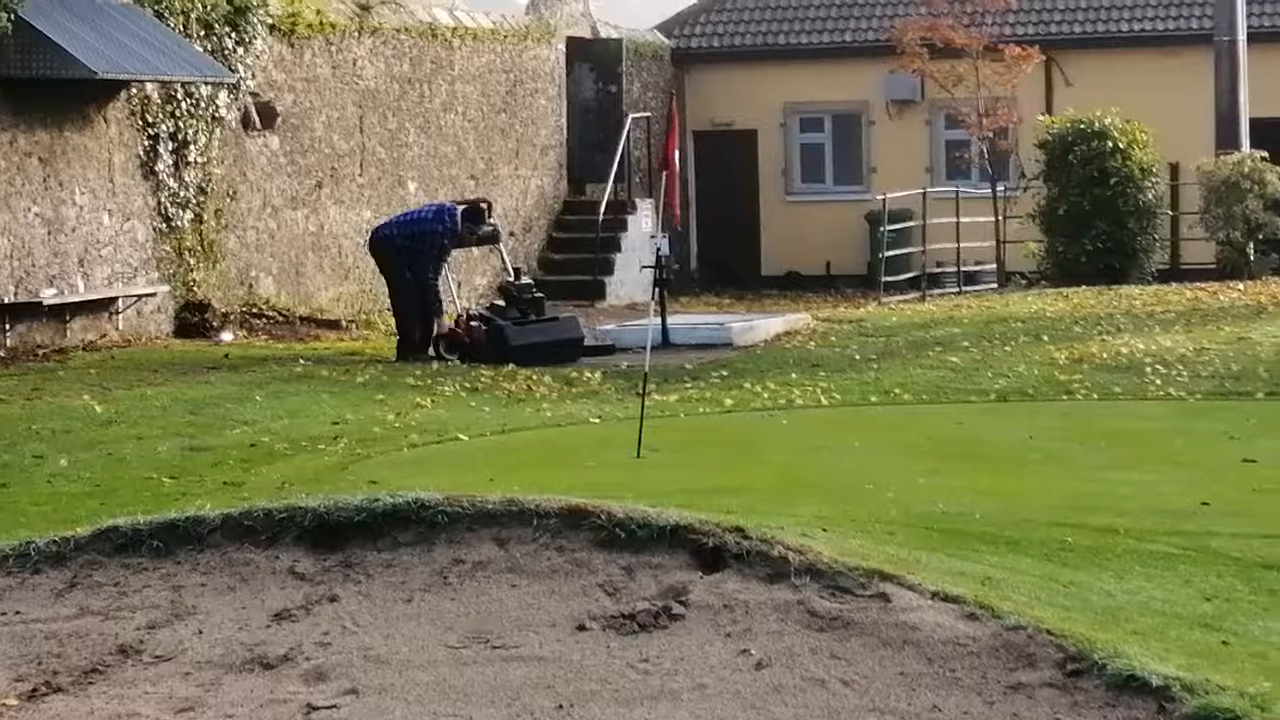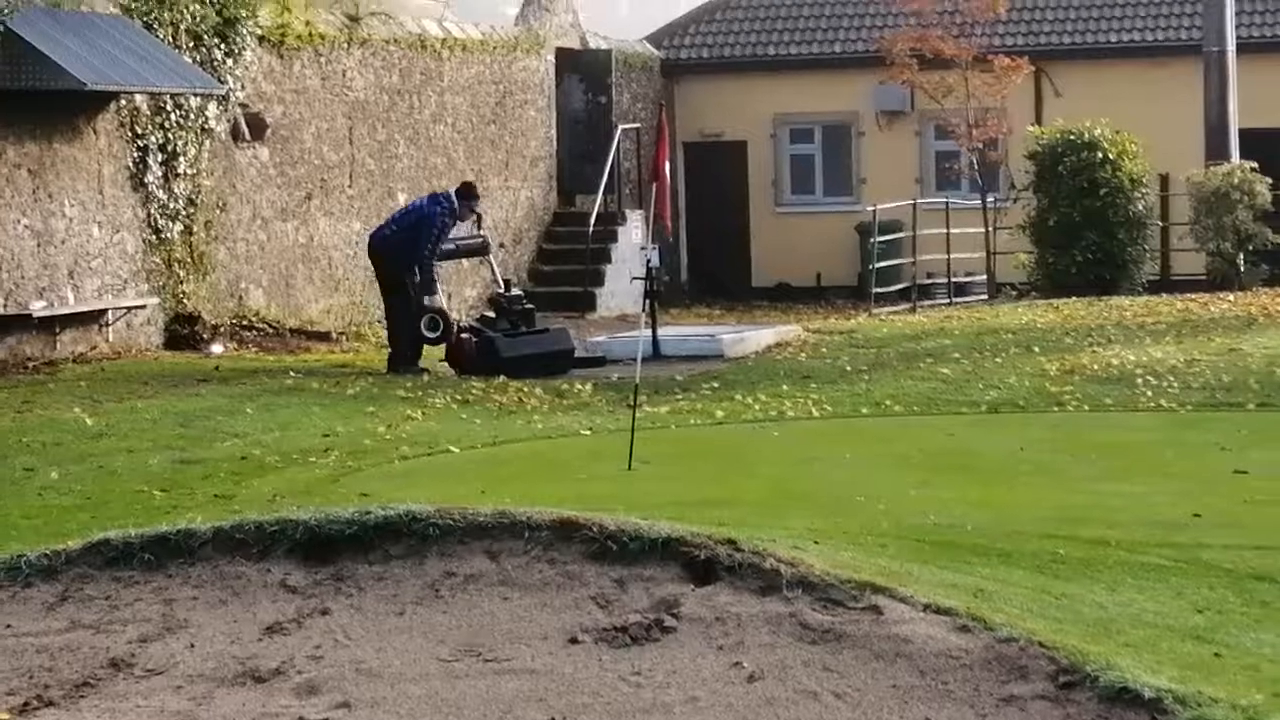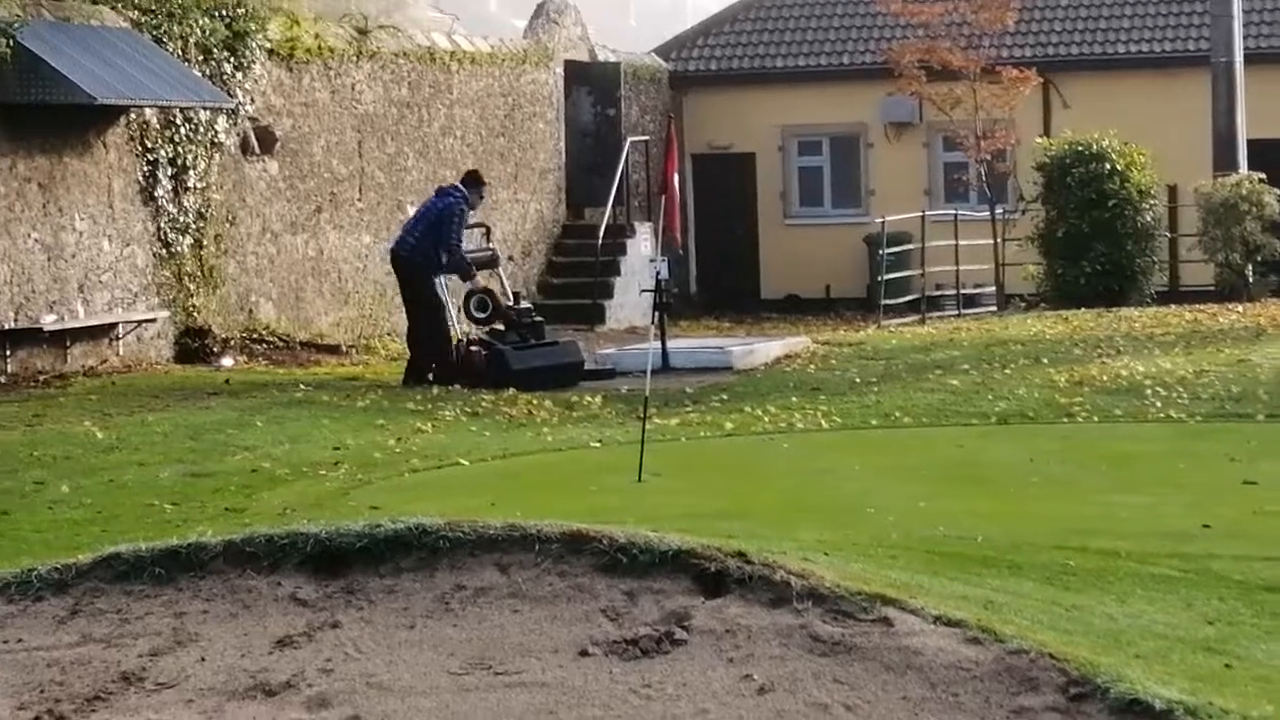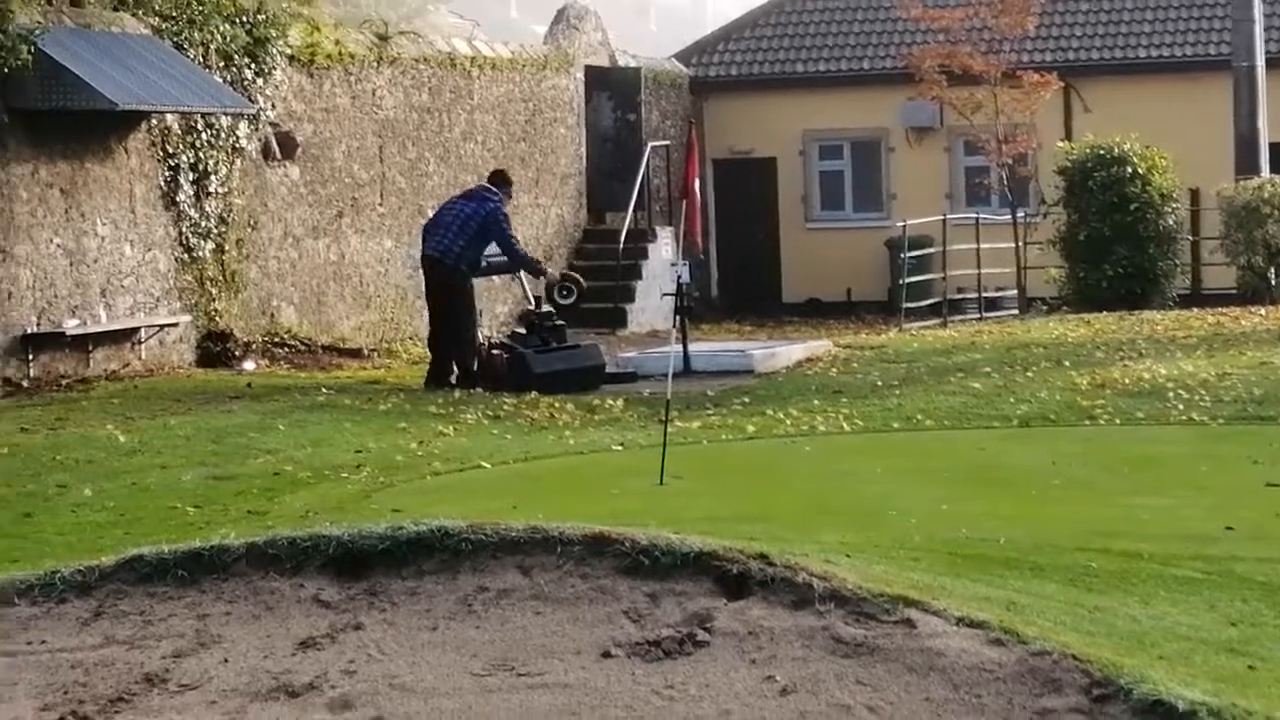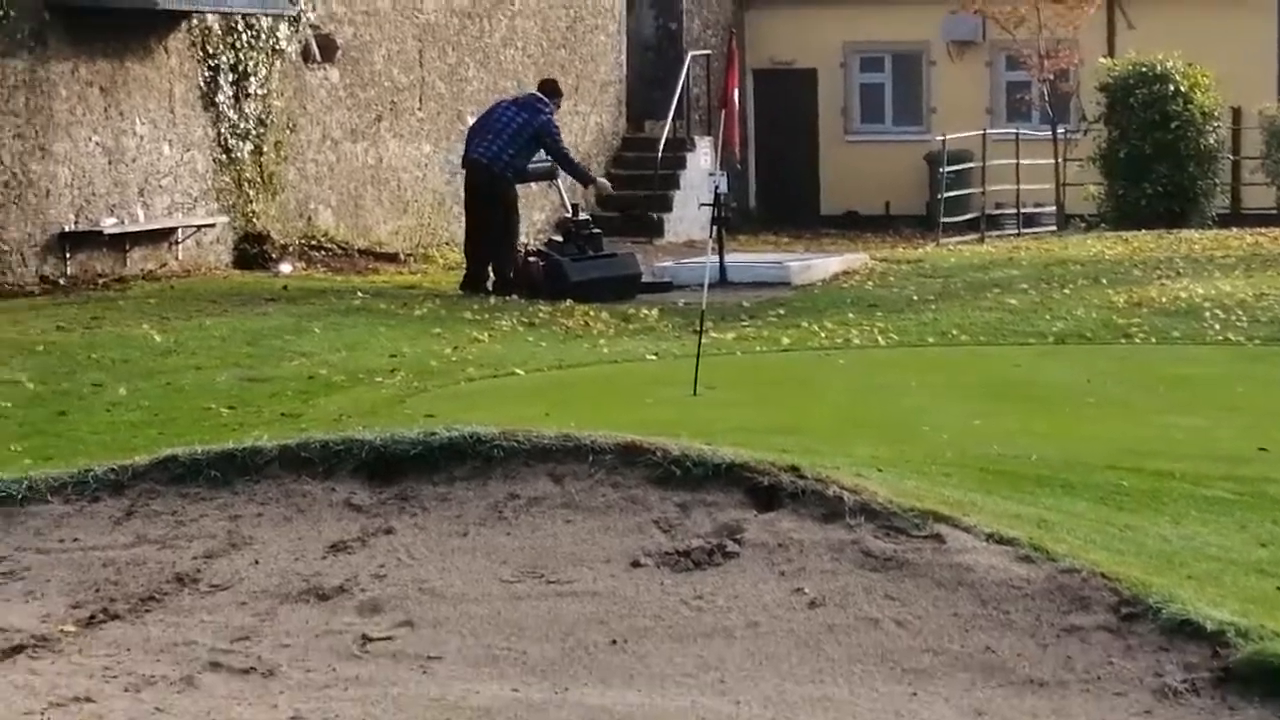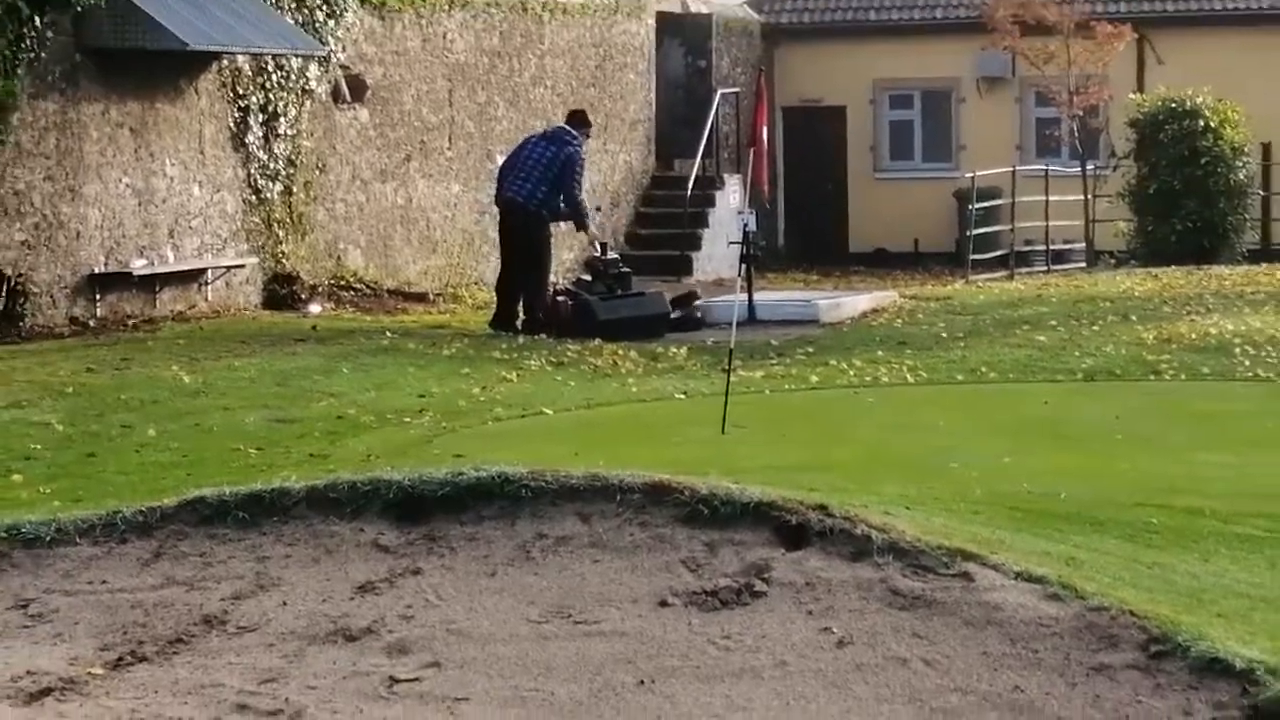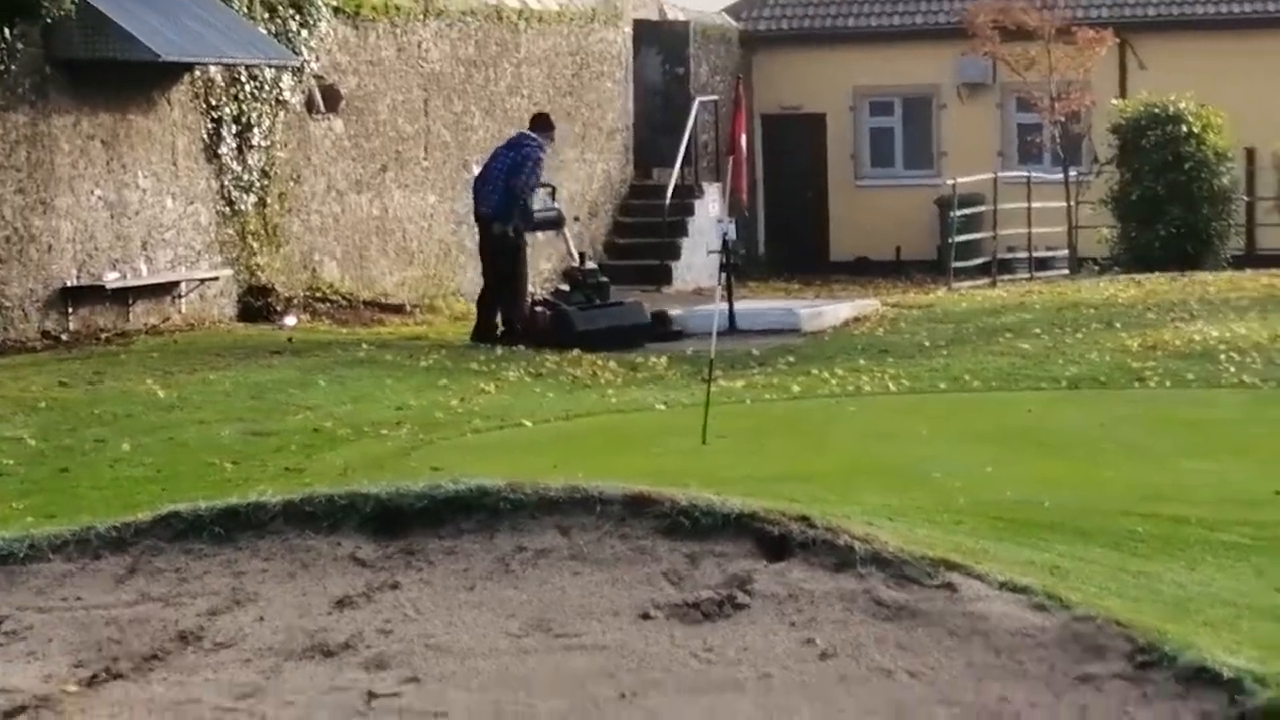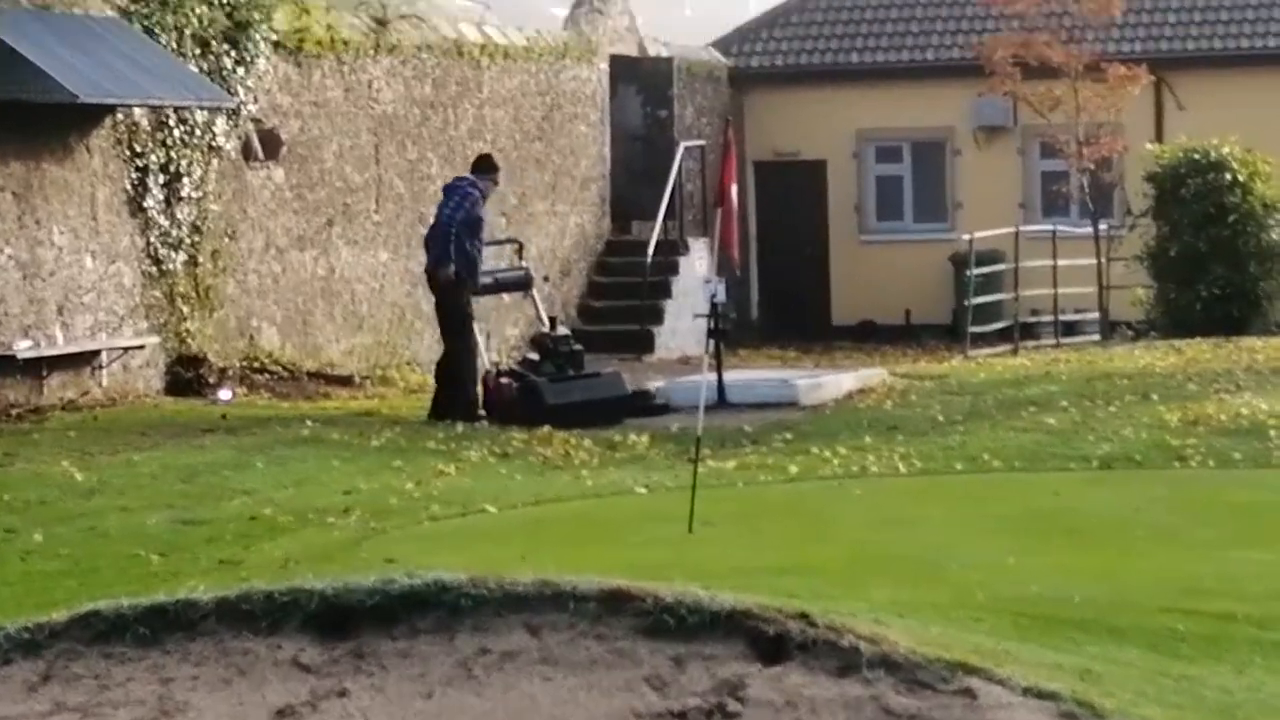
dt=0.3s
person 1, frame 1
left shoulder: (451, 214)
right shoulder: (441, 231)
right elbow: (430, 275)
right wrist: (440, 316)
left hip: (402, 246)
right hip: (386, 245)
left knee: (421, 294)
right knee: (408, 295)
left ankle: (419, 349)
right ankle: (409, 351)
person 1, frame 2
left shoulder: (440, 208)
right shoulder: (440, 216)
right elbow: (426, 256)
right wrist: (433, 293)
left hip: (389, 249)
right hip: (387, 251)
left knee: (413, 306)
right knee: (405, 306)
left ankle: (408, 361)
right ankle: (400, 362)
person 1, frame 3
left shoulder: (445, 200)
right shoulder: (457, 207)
right elbow: (452, 247)
right wrist: (471, 276)
left hip: (404, 258)
right hip: (416, 263)
left knee: (421, 318)
right knee: (436, 318)
left ankle: (417, 373)
right ankle: (446, 373)
person 1, frame 4
left shoulder: (459, 200)
right shoulder: (494, 211)
left elbow: (429, 227)
right elbow: (512, 249)
right wrist: (541, 271)
left hip: (431, 262)
right hip: (453, 270)
left knee: (440, 323)
right knee: (465, 325)
left ankle: (437, 376)
right ankle: (467, 379)
person 1, frame 5
left shoulder: (505, 104)
right shoulder: (544, 121)
left elbow: (474, 130)
right elbow: (564, 159)
left wrist: (469, 161)
right wrist: (593, 181)
left hip: (475, 169)
right hip: (498, 177)
left knee: (477, 229)
right knee: (506, 232)
left ankle: (474, 280)
right ankle: (504, 285)
person 1, frame 6
left shoulder: (535, 139)
right shoulder: (573, 153)
left elbow: (506, 168)
right elbow: (572, 195)
left wrist: (501, 199)
right wrist: (583, 224)
left hip: (510, 207)
right hip: (534, 214)
left knee: (511, 267)
right knee: (537, 271)
left ankle: (504, 318)
right ankle: (535, 323)
person 1, frame 7
left shoulder: (505, 148)
right shoulder: (534, 154)
left elbow: (480, 181)
right elbow: (520, 189)
left wrist: (482, 212)
right wrist: (508, 221)
left hip: (487, 220)
right hip: (505, 226)
left knee: (493, 280)
right knee: (514, 282)
left ankle: (484, 330)
right ankle: (513, 334)
person 1, frame 8
left shoulder: (458, 194)
right shoulder: (469, 195)
left elbow: (432, 235)
right elbow: (447, 225)
right wrist: (446, 263)
left hip: (452, 278)
right hip: (454, 277)
left knee: (456, 343)
right knee: (463, 343)
left ankle: (444, 406)
right ankle: (465, 408)
